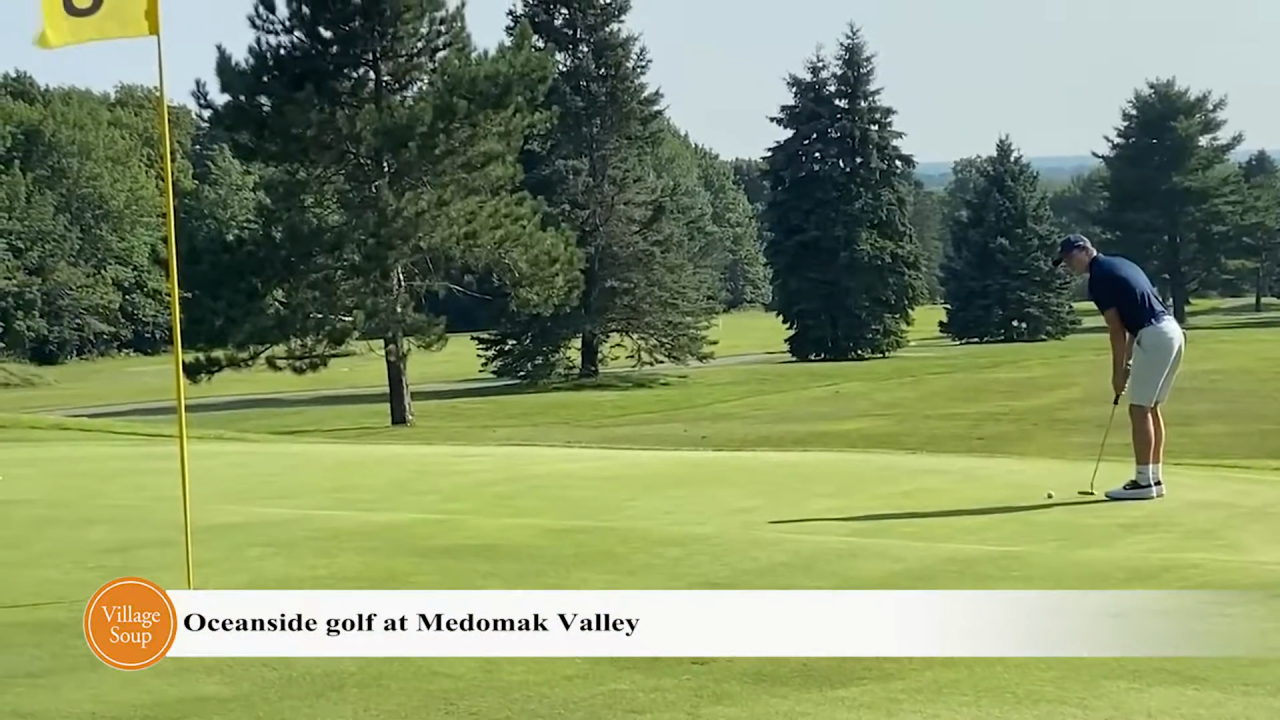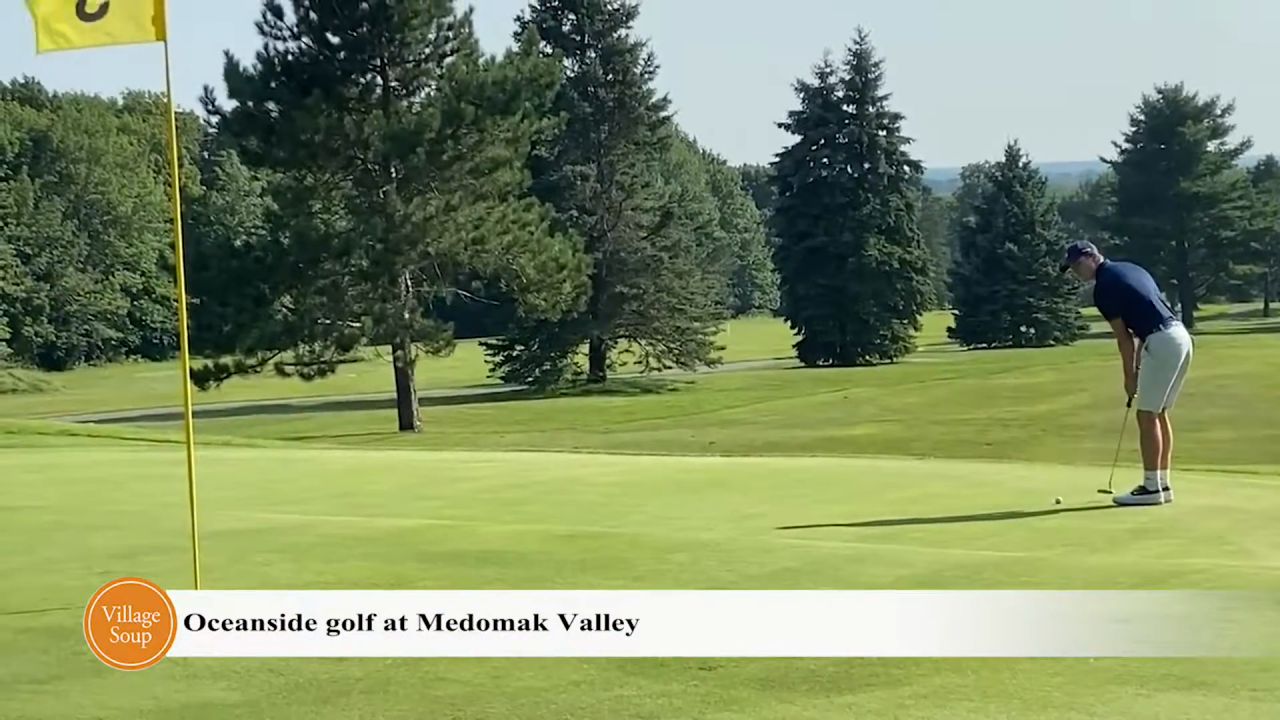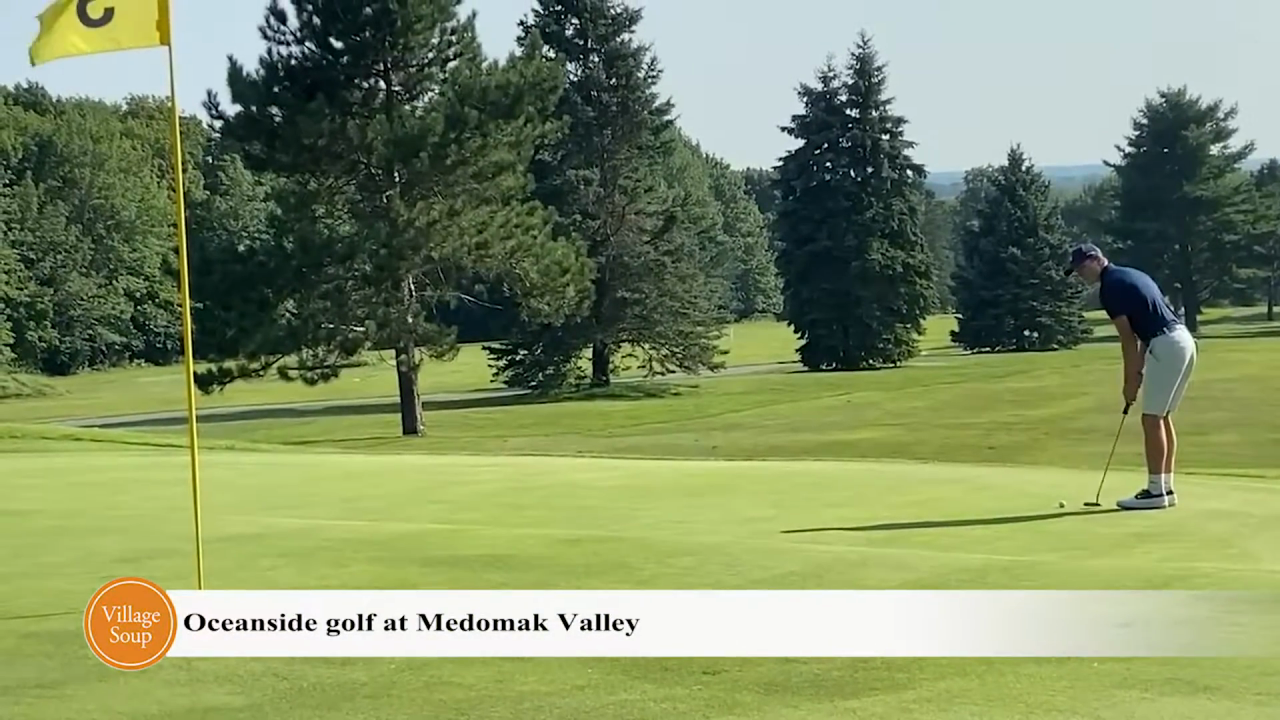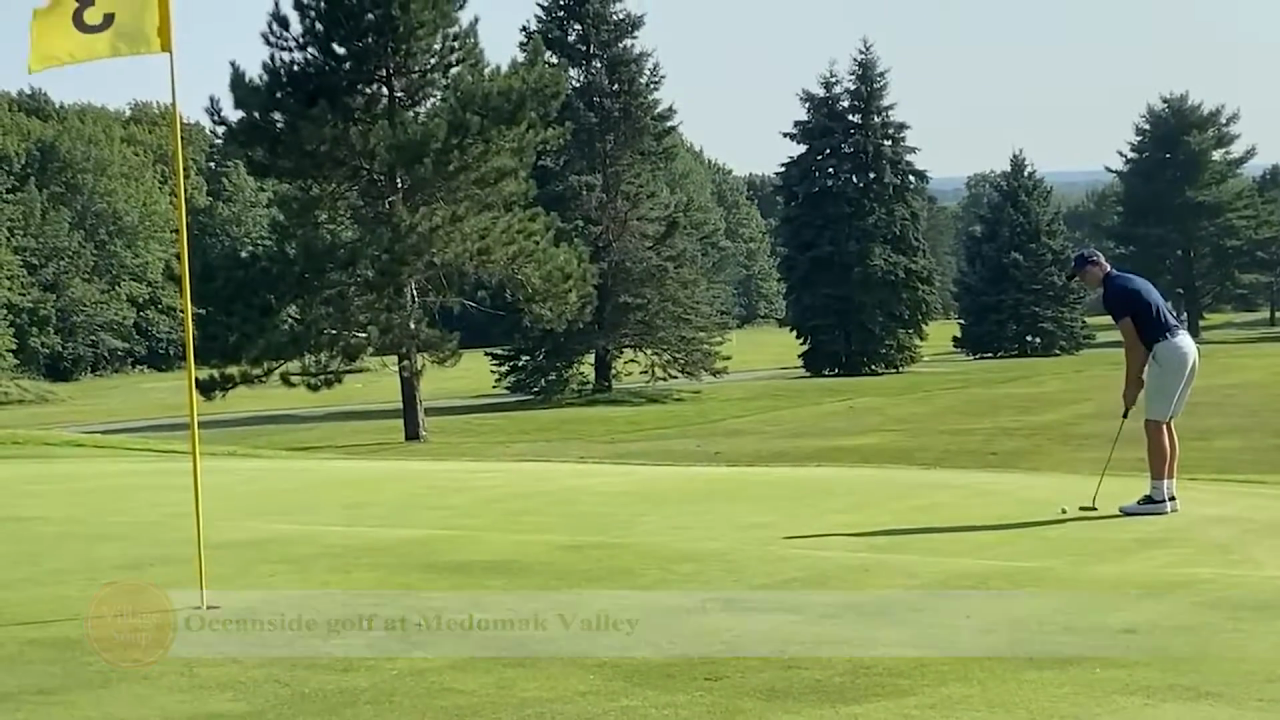
dt=0.7s
person 1, frame 1
left shoulder: (1099, 277)
right shoulder: (1118, 264)
left elbow: (1117, 330)
left wrist: (1118, 371)
right wrist: (1127, 363)
left hip: (1155, 337)
right hip: (1170, 332)
left knee: (1139, 409)
right knee: (1151, 408)
left ankle: (1143, 482)
right ankle: (1154, 478)
person 1, frame 2
left shoulder: (1104, 286)
right shoulder: (1127, 268)
left elbow: (1124, 337)
left wrist: (1129, 376)
right wrist: (1138, 364)
left hip: (1163, 343)
right hip: (1179, 337)
left knee: (1147, 415)
right knee: (1158, 413)
left ankle: (1152, 487)
right ankle: (1162, 484)
person 1, frame 3
left shoulder: (1110, 287)
right shoulder: (1130, 274)
left elbow: (1128, 338)
left wrist: (1129, 381)
right wrist: (1140, 371)
left hip: (1167, 346)
right hip: (1182, 341)
left knee: (1152, 418)
right knee: (1162, 417)
left ankle: (1155, 491)
right ankle: (1166, 488)
person 1, frame 4
left shoulder: (1113, 292)
right shoulder: (1129, 281)
left elbow: (1133, 343)
left wrist: (1130, 386)
right wrist: (1139, 377)
left hip: (1169, 352)
right hip: (1184, 347)
left knee: (1155, 424)
right knee: (1164, 423)
left ankle: (1158, 497)
right ankle: (1168, 494)
